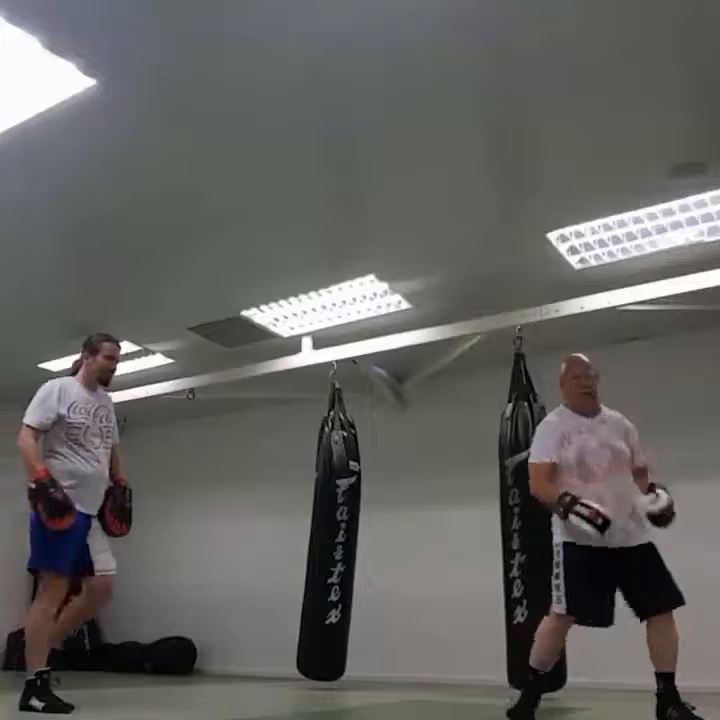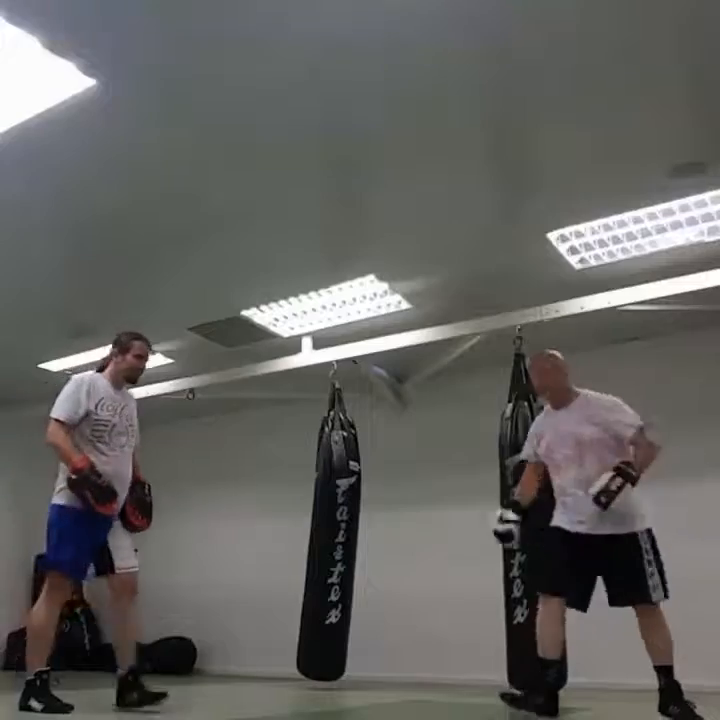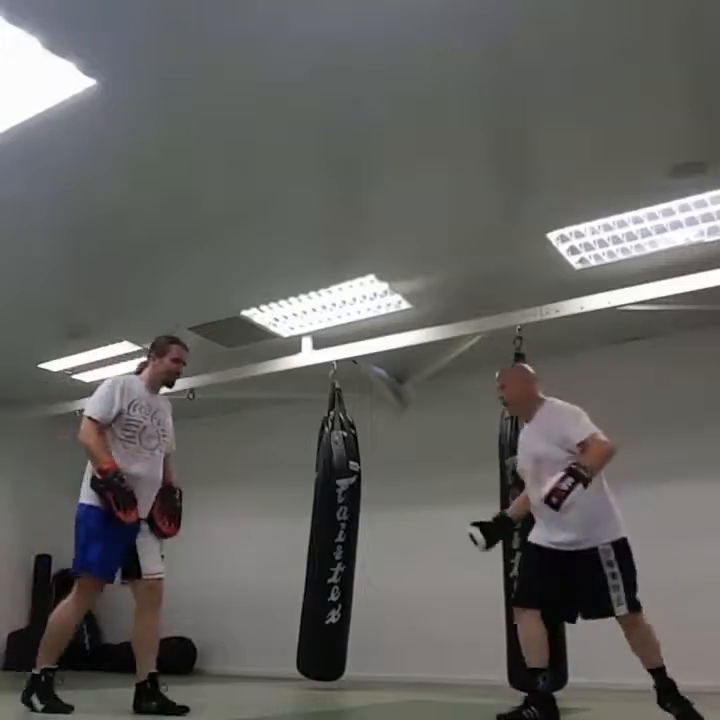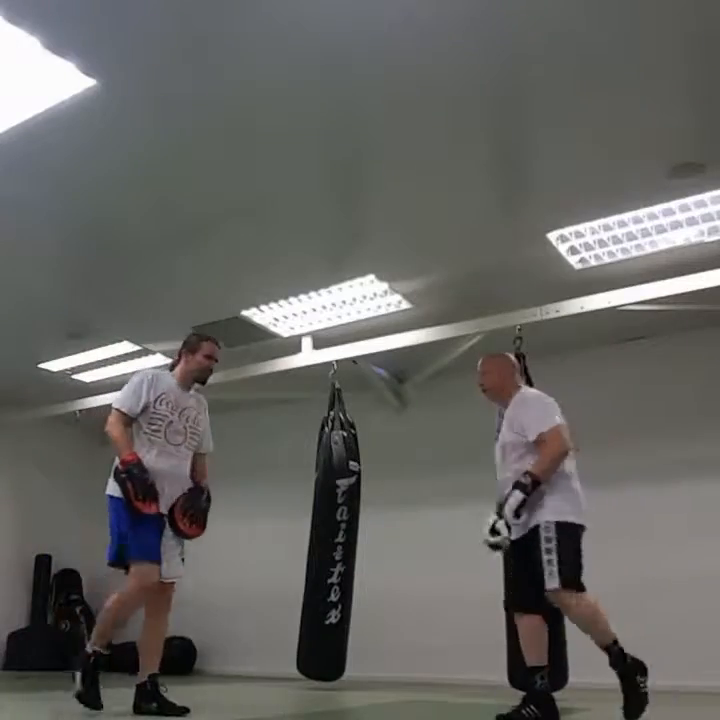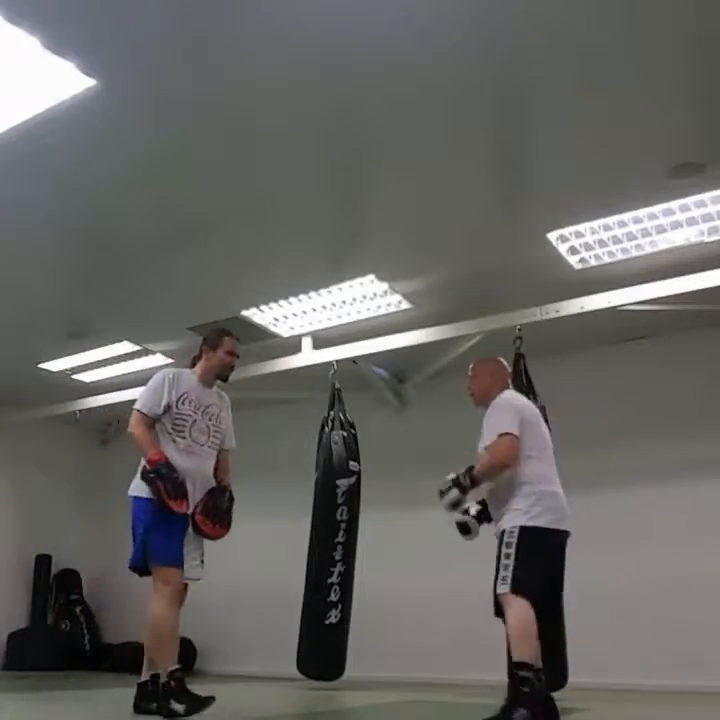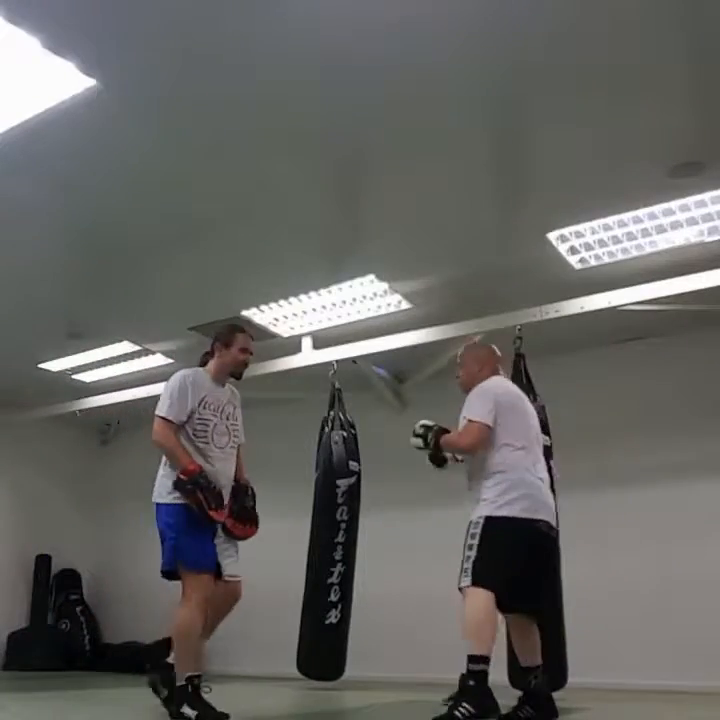
dt=0.2s
person 1, frame 1
left shoulder: (106, 402)
right shoulder: (57, 389)
right elbow: (27, 437)
left wrist: (121, 486)
right wrist: (42, 480)
left hip: (92, 508)
right hip: (59, 505)
left knee: (101, 588)
right knee: (53, 590)
left ankle: (40, 654)
right ankle: (36, 684)
person 1, frame 2
left shoulder: (128, 400)
right shoulder: (84, 384)
right elbow: (55, 432)
left wrist: (140, 485)
right wrist: (84, 470)
left hip: (114, 508)
right hip: (78, 504)
left knee: (127, 587)
right knee: (57, 590)
left ankle: (128, 682)
right ankle: (35, 684)
person 1, frame 3
left shoulder: (164, 405)
right shoulder: (119, 387)
right elbow: (87, 431)
right wrist: (110, 473)
left hip: (141, 512)
right hip: (104, 506)
left knee: (151, 594)
right knee: (85, 593)
left ankle: (147, 689)
right ankle: (39, 680)
person 1, frame 4
left shoulder: (199, 405)
right shoulder: (149, 381)
right elbow: (114, 424)
right wrist: (133, 466)
left hip: (168, 505)
right hip: (132, 496)
left knee: (163, 595)
right knee: (144, 582)
right ankle: (91, 657)
person 1, frame 5
left shoulder: (222, 402)
right shoulder: (170, 379)
right elbow: (137, 425)
right wrist: (159, 464)
left hip: (193, 505)
right hip: (156, 496)
left knee: (176, 592)
right knee: (169, 585)
left ankle: (149, 686)
right ankle: (171, 686)
person 1, frame 6
left shoulder: (233, 397)
right shoulder: (187, 380)
right elbow: (161, 432)
left wrist: (244, 489)
right wrist: (194, 473)
left hip: (215, 508)
right hip: (182, 501)
left knee: (229, 592)
right knee: (198, 591)
left ankle: (169, 669)
person 2, frame 1
left shoulder: (620, 424)
right shoulder: (552, 427)
left elbow: (641, 471)
right elbow: (539, 486)
left wrist: (656, 495)
right wrist: (573, 508)
left hip: (631, 538)
right hip: (578, 540)
left knee: (662, 612)
right knee: (561, 615)
right ankle: (530, 690)
person 2, frame 2
left shoulder: (604, 407)
right shoulder: (540, 425)
left elbow: (649, 444)
right elbow: (532, 475)
left wrist: (625, 476)
right wrist: (514, 508)
left hip: (623, 524)
right hip: (569, 526)
left knee: (648, 604)
right knee: (550, 597)
right ankle: (546, 689)
person 2, frame 3
left shoulder: (561, 415)
right shoulder: (527, 433)
left elbow: (603, 447)
left wrist: (572, 478)
right wrist: (503, 521)
left hip: (594, 534)
right hip: (547, 538)
left knee: (627, 614)
right knee: (525, 608)
left ankle: (667, 691)
person 2, frame 4
left shoulder: (529, 402)
right shoulder: (512, 414)
left elbow: (559, 445)
left wrist: (524, 486)
right wrist: (501, 517)
left hip: (553, 514)
right hip: (527, 523)
left knee: (560, 591)
right knee: (524, 609)
left ankle: (624, 665)
person 2, frame 5
left shoulder: (505, 404)
right shoulder: (519, 408)
left elbow: (503, 454)
left wrist: (463, 480)
right wrist: (484, 507)
left hip: (530, 518)
right hip: (542, 520)
left knee: (512, 595)
right knee: (518, 601)
person 2, frame 6
left shoulder: (487, 390)
right shoulder: (515, 396)
left elbow: (469, 440)
left wrist: (435, 439)
right wrist: (446, 449)
left hip: (506, 508)
right hip: (536, 513)
left knee: (478, 588)
right knee: (516, 606)
